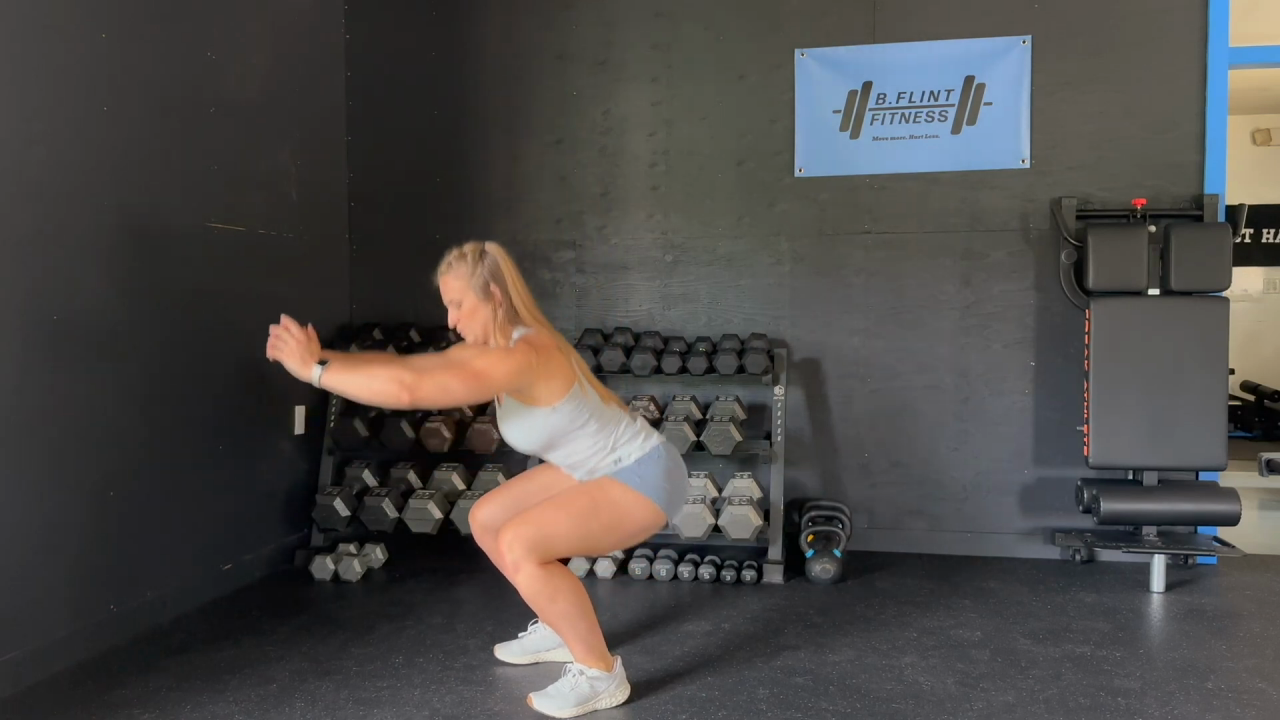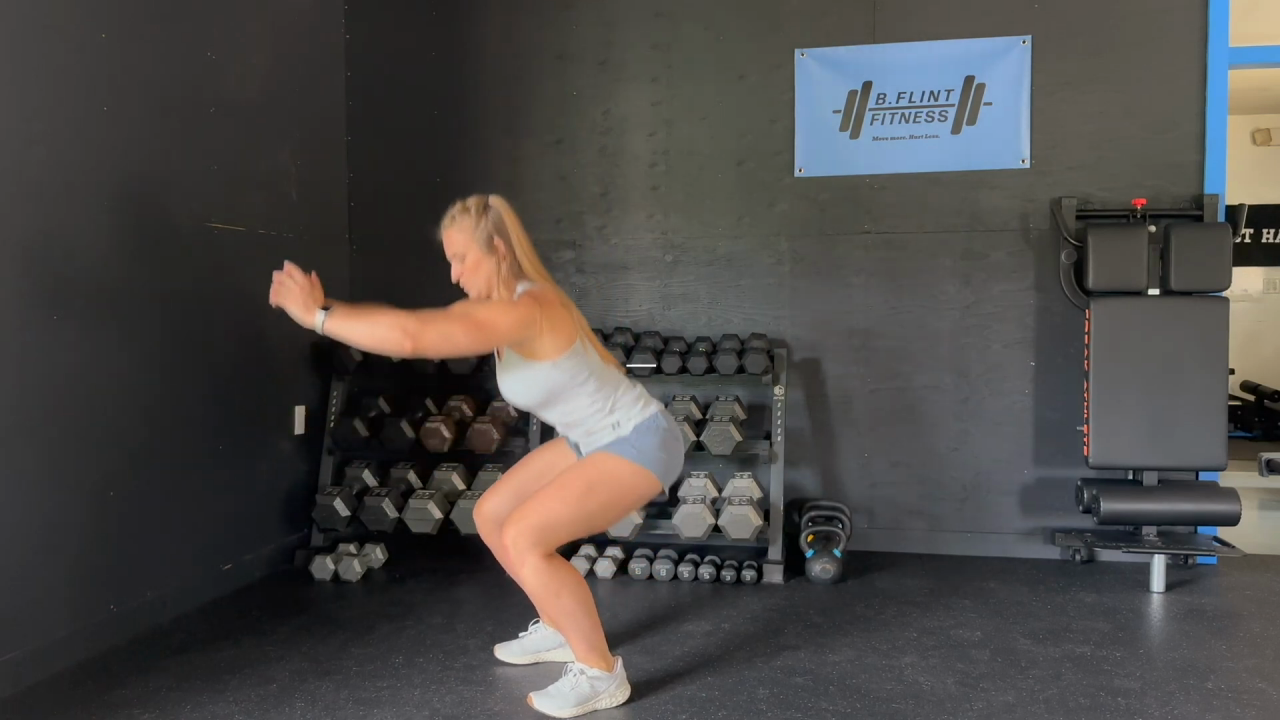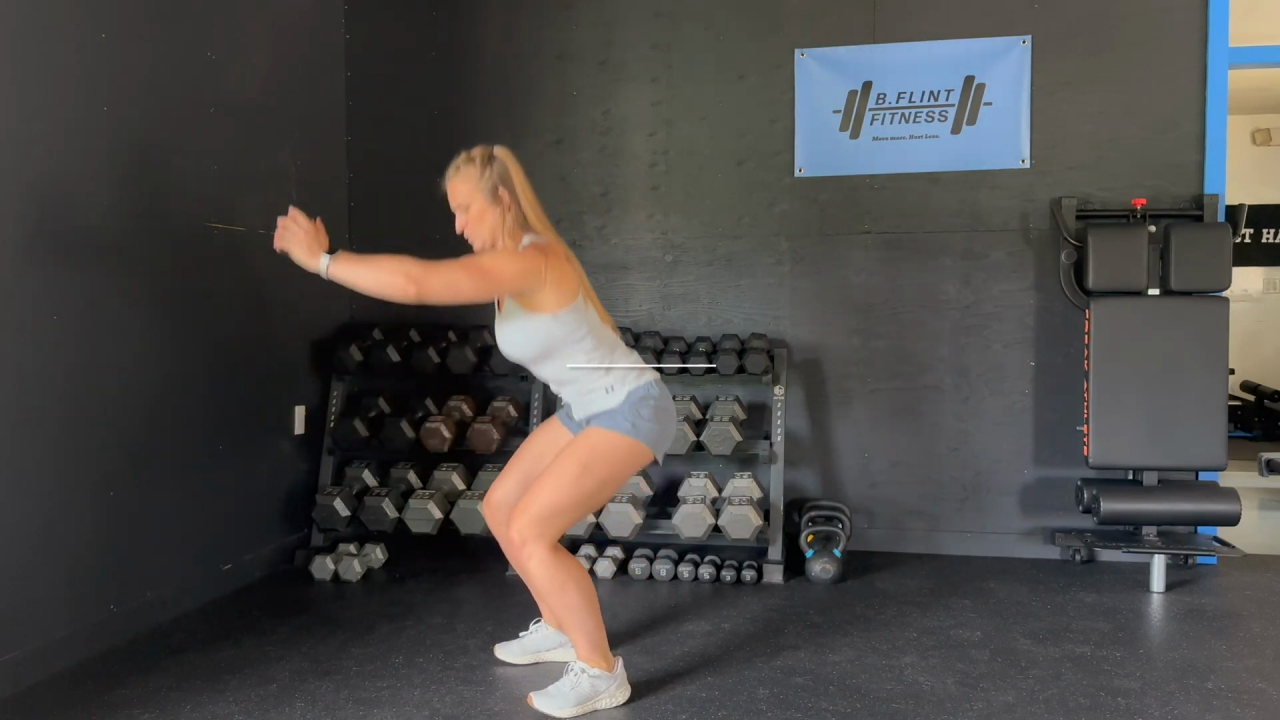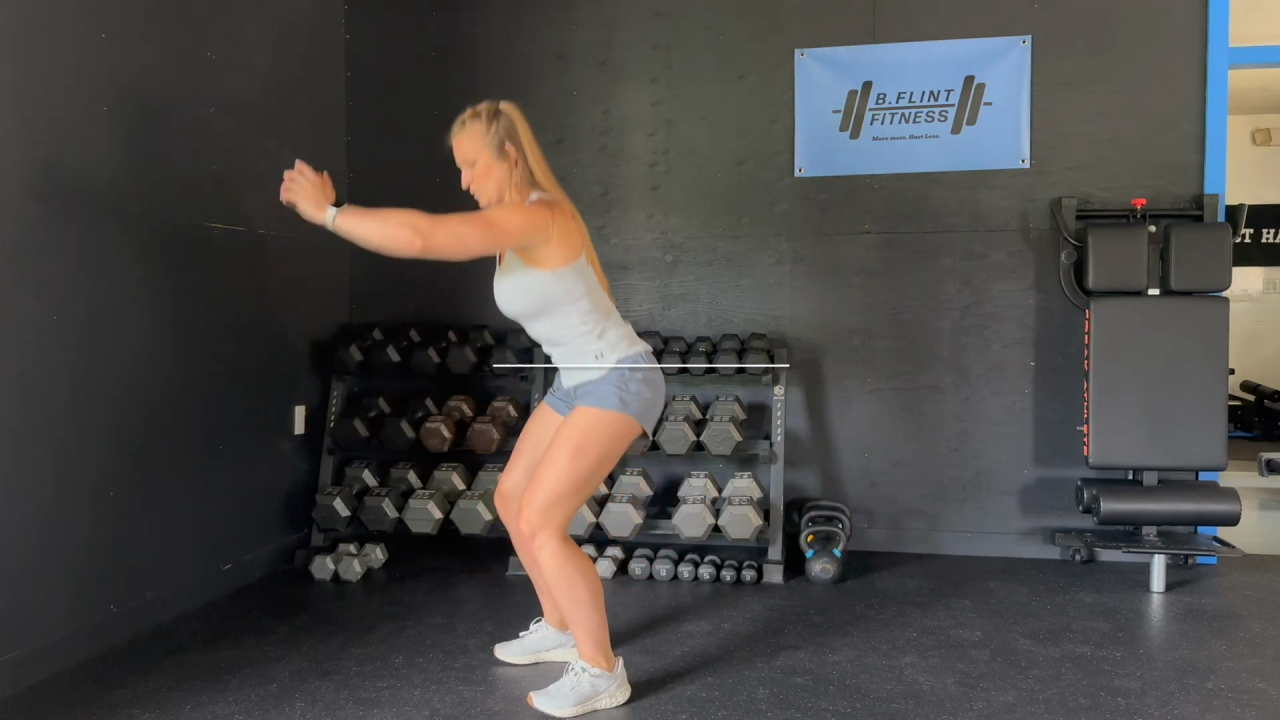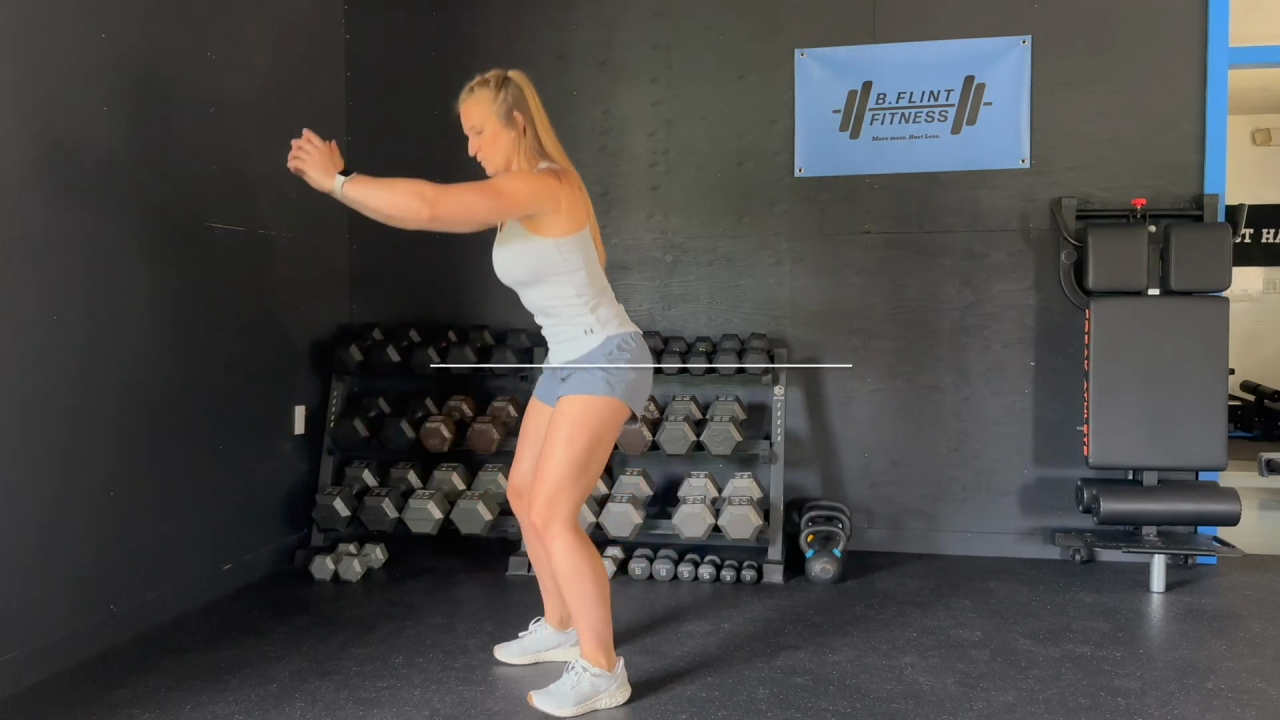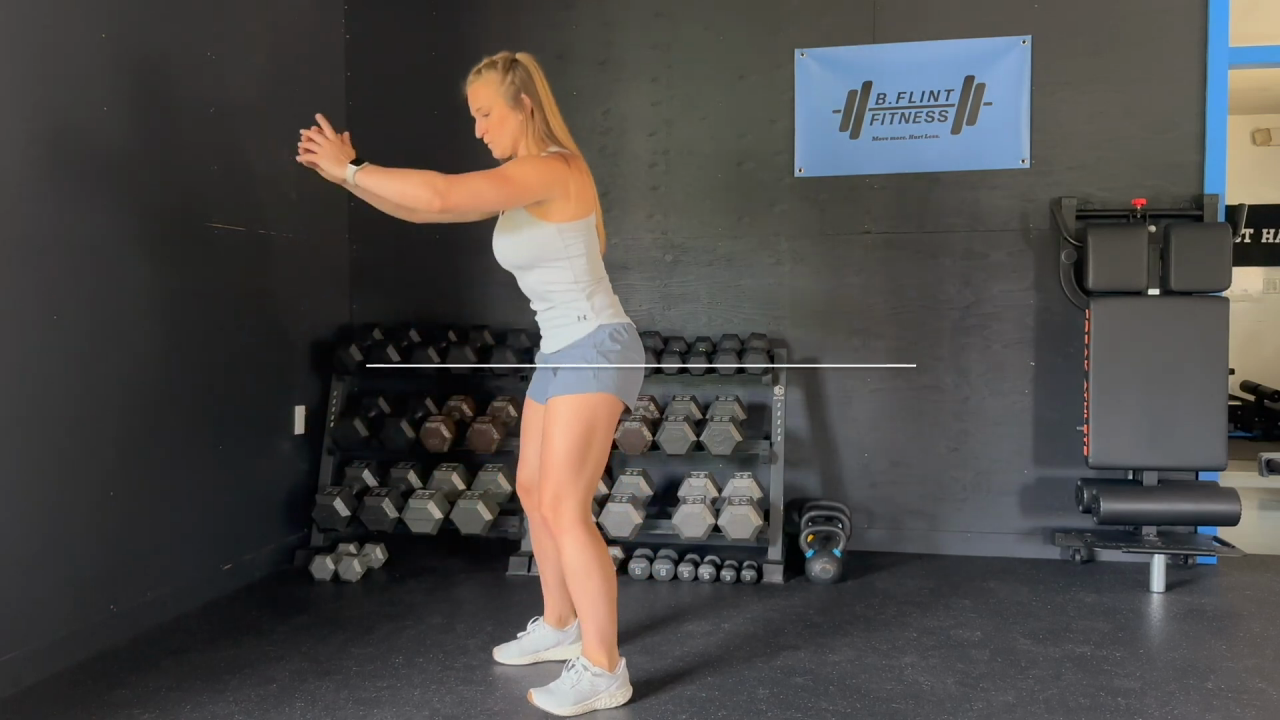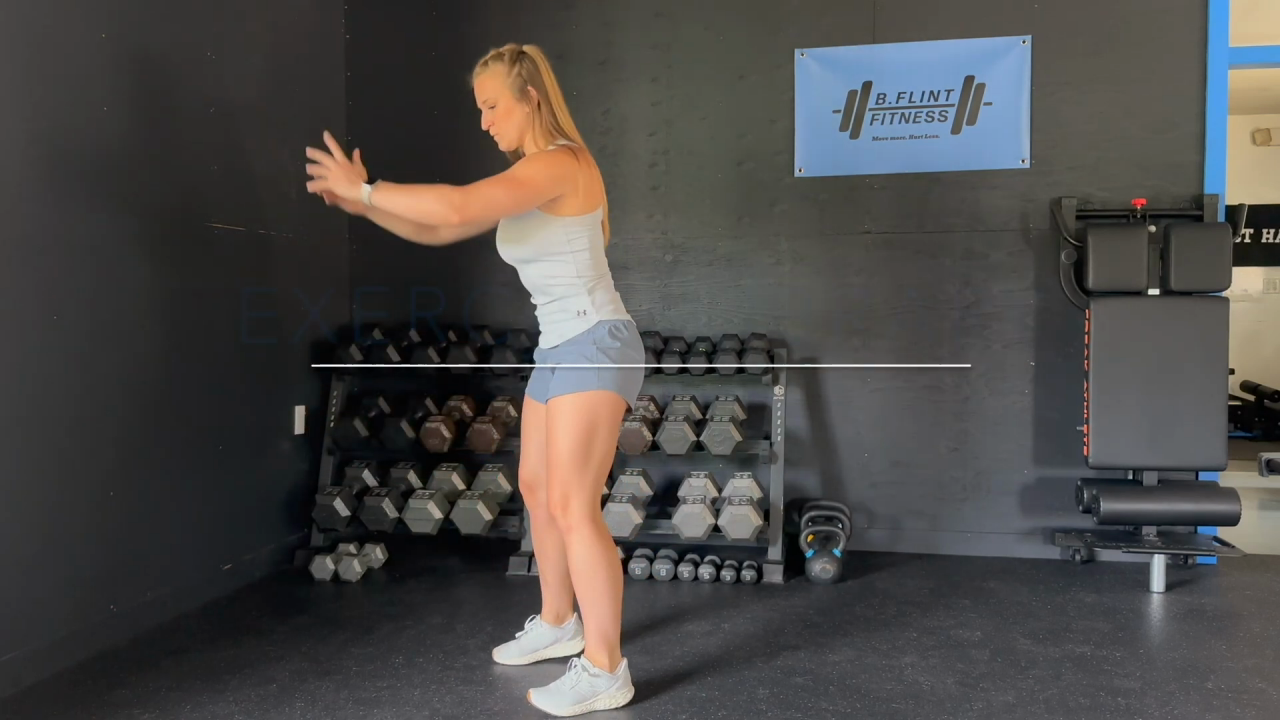
dt=0.1s
person 1, frame 1
left shoulder: (522, 357)
right shoulder: (496, 349)
left elbow: (412, 391)
right elbow: (409, 366)
left wrist: (316, 371)
right wrist: (320, 360)
left hip: (645, 476)
right hip: (603, 467)
left knee: (517, 545)
right knee: (488, 521)
left ankle: (599, 674)
right ankle: (562, 623)
person 1, frame 2
left shoulder: (526, 311)
right shoulder: (499, 308)
left elbow: (412, 339)
right elbow: (412, 322)
left wrist: (318, 316)
right wrist: (324, 310)
left hip: (641, 443)
right hip: (602, 439)
left knee: (523, 540)
right knee: (492, 515)
left ankle: (599, 673)
right ankle: (561, 627)
person 1, frame 3
left shoulder: (530, 261)
right shoulder: (507, 258)
left elbow: (416, 285)
right elbow: (419, 278)
left wrist: (323, 261)
right wrist: (328, 255)
left hip: (628, 409)
right hip: (590, 407)
left knee: (530, 533)
right knee: (500, 510)
left ankle: (601, 674)
right ankle: (561, 627)
person 1, frame 4
left shoulder: (538, 216)
right shoulder: (512, 220)
left elbow: (421, 238)
right elbow: (422, 238)
left wrist: (329, 213)
right wrist: (334, 211)
left hip: (620, 381)
right hip: (582, 383)
left knee: (539, 523)
right knee: (512, 499)
right ankle: (562, 627)
person 1, frame 5
left shoulder: (543, 186)
right shoulder: (518, 193)
left elbow: (429, 204)
right elbow: (426, 215)
left wrist: (342, 181)
right wrist: (342, 182)
left hip: (603, 360)
right hip: (568, 362)
left knee: (552, 515)
right knee: (524, 495)
right ankle: (561, 628)
person 1, frame 6
left shoulder: (551, 170)
right shoulder: (524, 179)
left elbow: (439, 195)
right elbow: (431, 208)
left wrist: (350, 171)
right wrist: (352, 173)
left hip: (596, 353)
right hip: (563, 354)
left knee: (561, 510)
right knee: (534, 492)
right ankle: (561, 626)
person 1, frame 7
left shoulder: (559, 164)
right shoulder: (535, 170)
left elbow: (454, 209)
right elbow: (449, 229)
left wrist: (363, 191)
right wrist: (367, 198)
left hip: (594, 348)
right hip: (561, 349)
left knee: (571, 507)
right knee: (537, 490)
right ankle: (557, 624)
